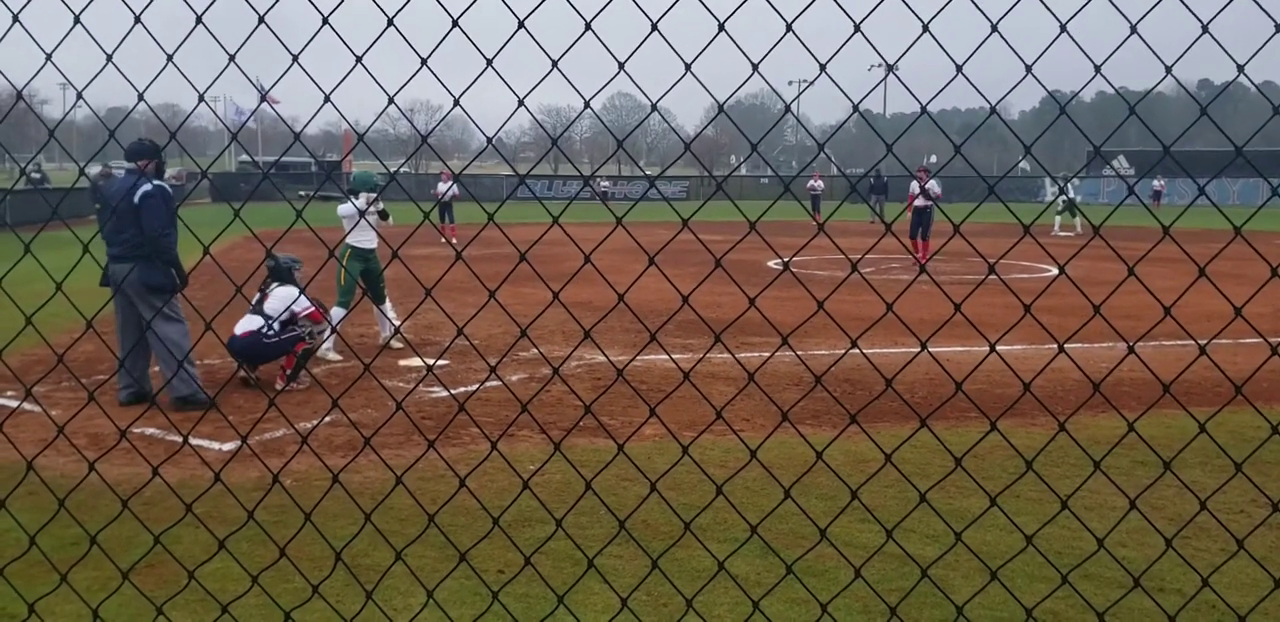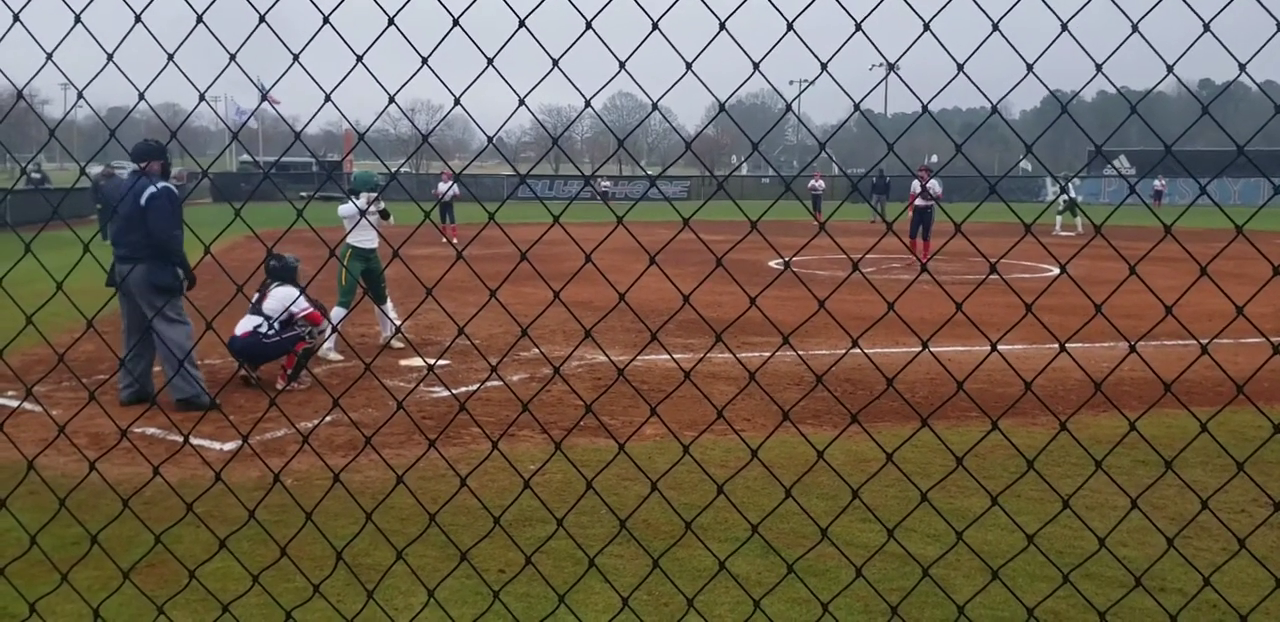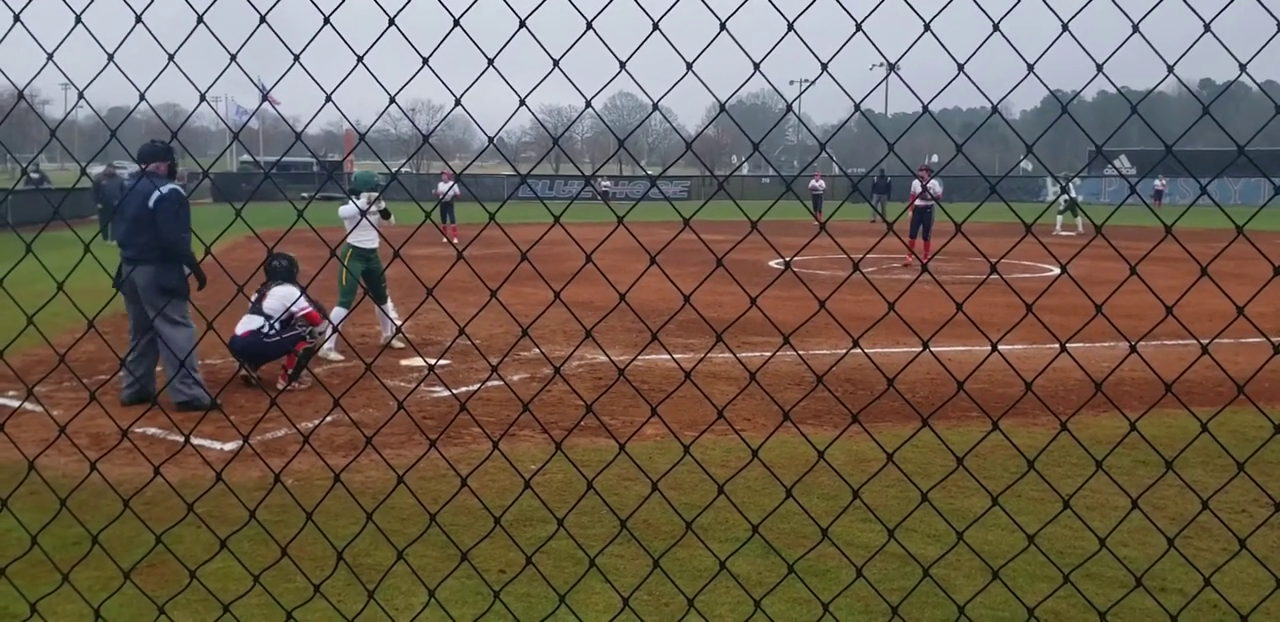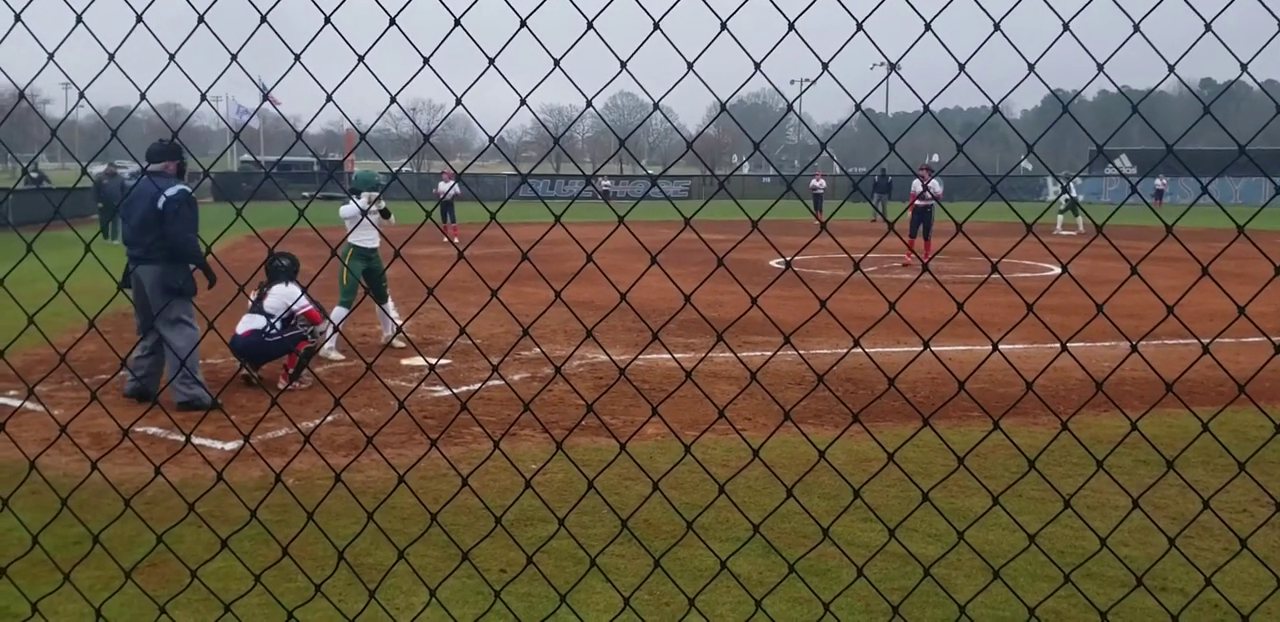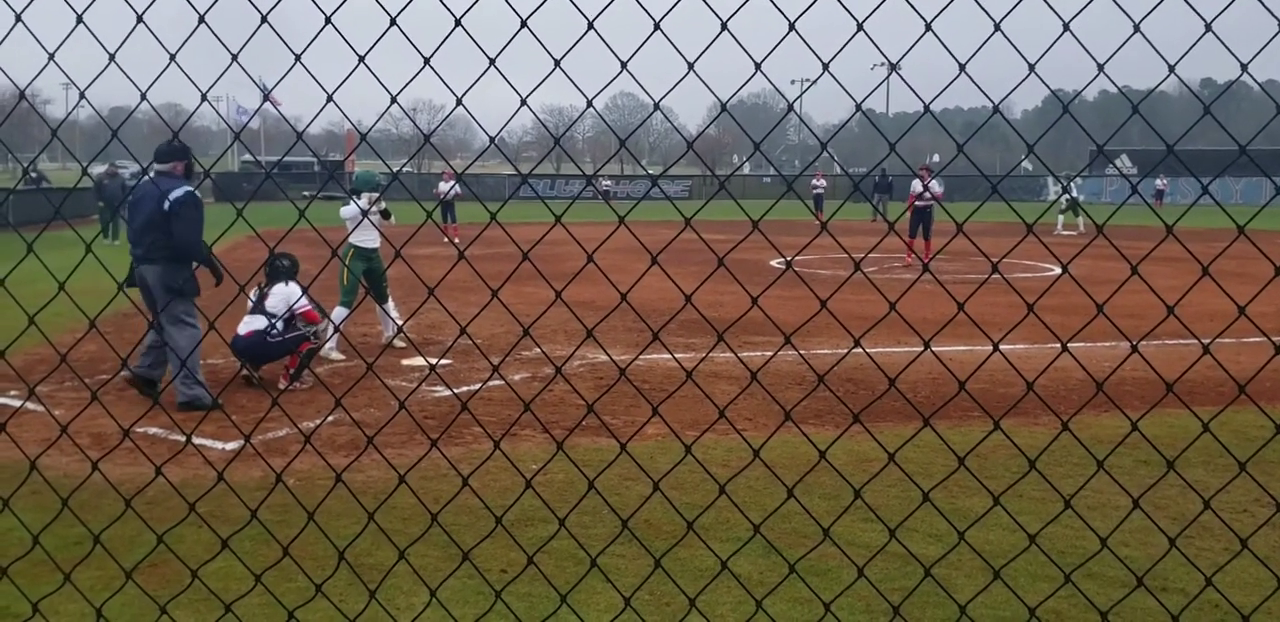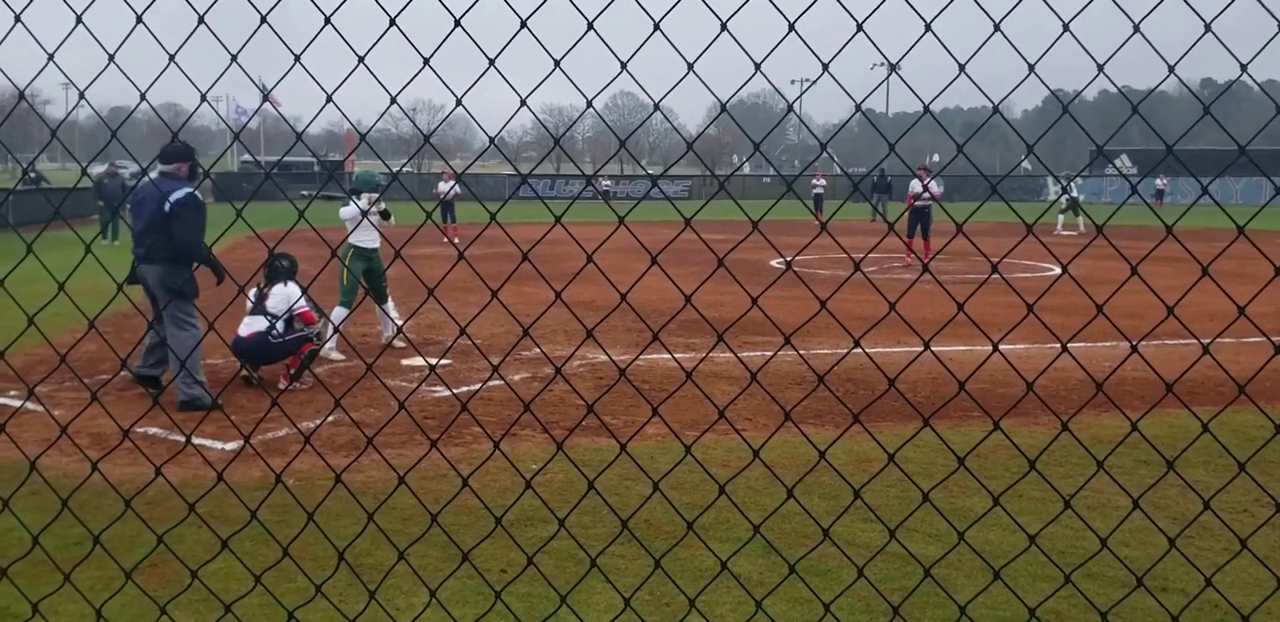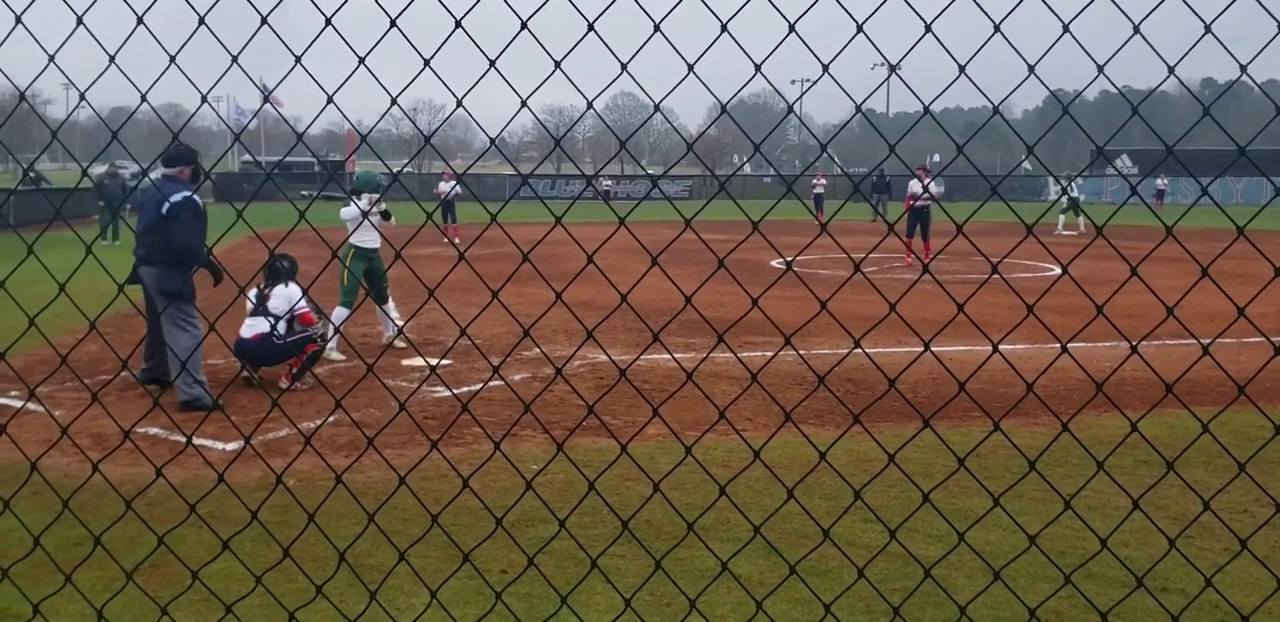
dt=0.1s
person 1, frame 1
left shoulder: (113, 188)
right shoulder: (153, 189)
left elbow: (107, 229)
right elbow: (159, 236)
right wrist: (178, 268)
left hip: (118, 267)
right hip: (145, 268)
left knee: (130, 331)
right knee: (170, 328)
left ankle: (132, 389)
right ankle: (187, 391)
person 1, frame 2
left shoulder: (123, 189)
right shoulder: (160, 190)
left elbow: (115, 232)
right elbow: (167, 237)
right wrist: (186, 269)
left hip: (125, 267)
right hip: (151, 269)
left knee: (135, 331)
right knee: (173, 329)
left ankle: (133, 389)
right ankle: (189, 392)
person 1, frame 3
left shoulder: (128, 191)
right shoulder: (167, 192)
left elbow: (119, 233)
right elbow: (175, 239)
right wrist: (195, 268)
left hip: (131, 269)
right hip: (159, 270)
left knee: (142, 332)
right knee: (177, 331)
left ankle: (136, 388)
right ankle: (189, 395)
person 1, frame 4
left shoulder: (134, 190)
right shoulder: (176, 192)
left elbow: (127, 232)
right elbow: (183, 240)
right wrist: (205, 267)
left hip: (138, 268)
right hip: (165, 270)
left knee: (150, 329)
right knee: (180, 331)
left ankle: (140, 385)
right ankle: (190, 394)
person 1, frame 5
left shoulder: (141, 188)
right shoulder: (182, 194)
left elbow: (133, 230)
right elbow: (188, 241)
right wrist: (212, 264)
left hip: (143, 266)
right hip: (168, 269)
left knee: (163, 323)
right knee: (184, 329)
left ankle: (145, 372)
right ankle: (192, 394)
person 1, frame 6
left shoulder: (144, 188)
right shoulder: (184, 195)
left elbow: (139, 230)
right elbow: (189, 242)
right wrist: (213, 264)
left hip: (145, 265)
right hip: (169, 269)
left knee: (165, 322)
right knee: (184, 329)
left ankle: (148, 370)
right ankle: (192, 394)
person 1, frame 7
left shoulder: (152, 192)
right shoulder: (184, 199)
left elbow: (146, 232)
right elbow: (186, 245)
right wrist: (210, 265)
left hip: (150, 267)
right hip: (169, 272)
left knee: (161, 324)
right knee: (185, 330)
left ankle: (154, 371)
right ankle: (192, 394)
person 2, frame 1
left shoulder: (372, 206)
right shoulder: (350, 204)
left elbow: (388, 222)
right elbow: (341, 212)
left wrist: (378, 205)
right wrist: (363, 201)
left hip: (371, 255)
right hip: (352, 254)
left knee: (380, 296)
right knee: (344, 300)
left ankle: (387, 336)
right ankle: (325, 347)
person 2, frame 2
left shoulder: (373, 205)
right shoulder: (350, 204)
left elbow: (389, 221)
right elbow: (341, 213)
left wrist: (380, 205)
right wrist: (364, 201)
left hip: (372, 254)
right hip: (352, 254)
left knee: (381, 296)
right knee: (345, 300)
left ankle: (388, 335)
right ankle: (326, 347)
person 2, frame 3
left shoulder: (374, 205)
right shoulder: (352, 204)
left elbow: (390, 221)
right elbow: (343, 213)
left wrist: (380, 204)
right wrist: (364, 201)
left hip: (372, 254)
right hip: (353, 254)
left knee: (382, 296)
right knee: (346, 300)
left ankle: (389, 335)
right ankle: (327, 347)
person 2, frame 4
left shoulder: (374, 204)
right shoulder: (352, 203)
left elbow: (390, 220)
right elbow: (343, 213)
left wrist: (380, 204)
right wrist: (365, 201)
left hip: (373, 254)
right hip: (354, 254)
left knee: (383, 296)
right knee: (346, 300)
left ankle: (389, 335)
right ankle: (328, 346)
person 2, frame 5
left shoulder: (374, 205)
right shoulder: (352, 204)
left elbow: (390, 221)
right elbow: (344, 214)
left wrist: (381, 205)
right wrist: (365, 201)
left hip: (373, 254)
right hip: (354, 254)
left knee: (383, 296)
right knee: (347, 300)
left ankle: (390, 335)
right ankle: (328, 346)
person 2, frame 6
left shoulder: (374, 205)
right shoulder: (352, 204)
left elbow: (389, 221)
right elbow: (343, 215)
left wrist: (380, 205)
right wrist: (365, 202)
left hip: (373, 254)
right hip: (354, 254)
left knee: (383, 296)
right knee: (347, 300)
left ankle: (389, 335)
right ankle: (328, 346)
person 2, frame 7
left shoulder: (375, 206)
right shoulder: (353, 204)
left elbow: (390, 222)
right elbow: (344, 215)
left wrist: (381, 206)
right wrist: (365, 202)
left hip: (374, 254)
right hip: (355, 254)
left knee: (383, 296)
right knee: (347, 300)
left ankle: (390, 335)
right ankle: (329, 346)
person 3, frame 1
left shoulder: (266, 289)
right shoulder: (291, 291)
right elbow: (320, 319)
left hip: (235, 344)
right hip: (252, 346)
right knee: (308, 333)
left ankle: (248, 368)
right ankle: (286, 379)
person 3, frame 2
left shoulder: (265, 289)
right shoulder: (290, 292)
right elbow: (317, 321)
left hip: (235, 344)
right hip: (253, 347)
right knee: (307, 333)
left ankle: (249, 367)
right ankle: (287, 378)
person 3, frame 3
left shoulder: (262, 289)
right shoulder: (289, 290)
right elbow: (315, 320)
left hip: (237, 344)
right hip: (254, 345)
right knee: (309, 333)
left ankle: (250, 367)
right ankle: (288, 378)
person 3, frame 4
left shoulder: (261, 288)
right shoulder: (290, 289)
right elbow: (315, 319)
left hip: (237, 344)
right hip: (255, 345)
right knee: (310, 333)
left ankle: (251, 366)
right ankle: (289, 378)
person 3, frame 5
left shoulder: (257, 290)
right shoulder: (291, 287)
right elbow: (312, 319)
left hip: (238, 345)
right hip: (258, 345)
right knee: (312, 333)
left ankle: (251, 367)
right ankle: (290, 378)
person 3, frame 6
left shoulder: (255, 290)
right shoulder: (290, 287)
right elbow: (309, 320)
right wrist: (316, 317)
left hip: (239, 346)
right hip: (260, 347)
right knee: (313, 334)
left ankle: (250, 367)
right ankle: (290, 378)
person 3, frame 7
left shoulder: (254, 292)
right shoulder: (292, 288)
right elbow: (306, 321)
right wrist: (315, 319)
left hip: (241, 348)
right hip: (265, 348)
right knee: (317, 336)
left ankle: (251, 368)
right ankle: (291, 377)
